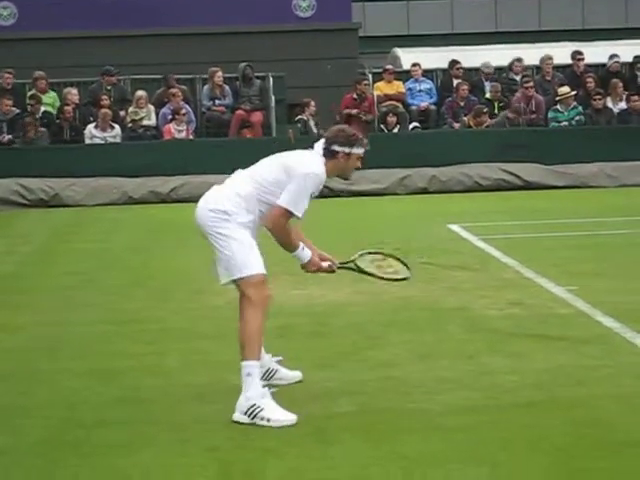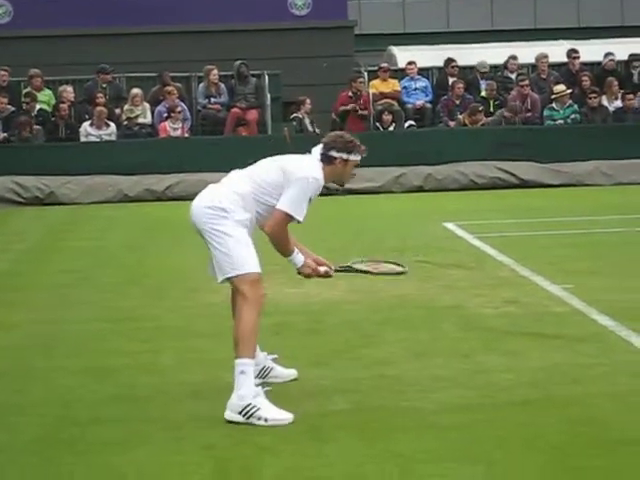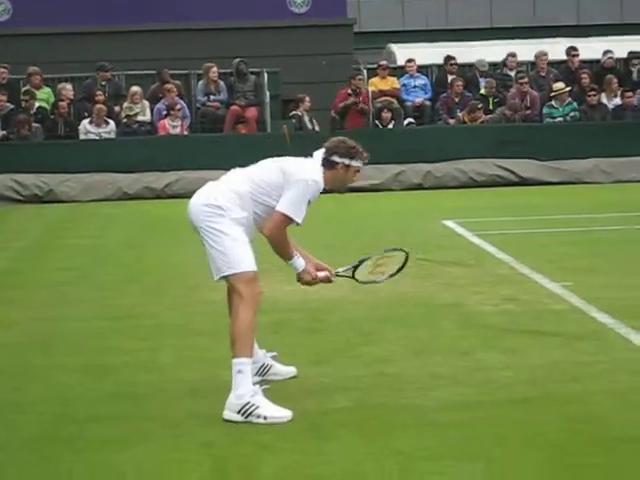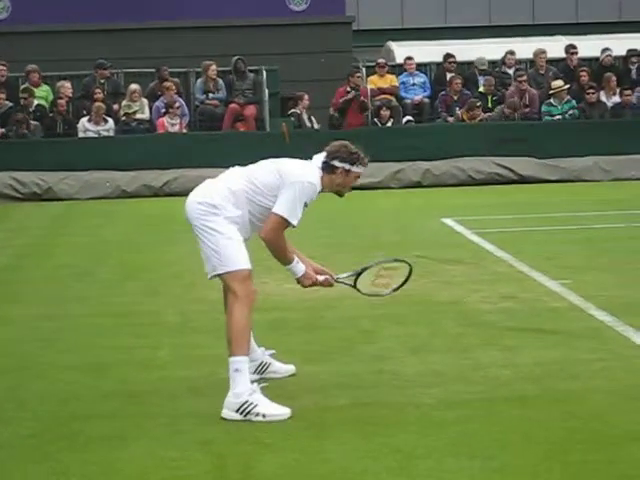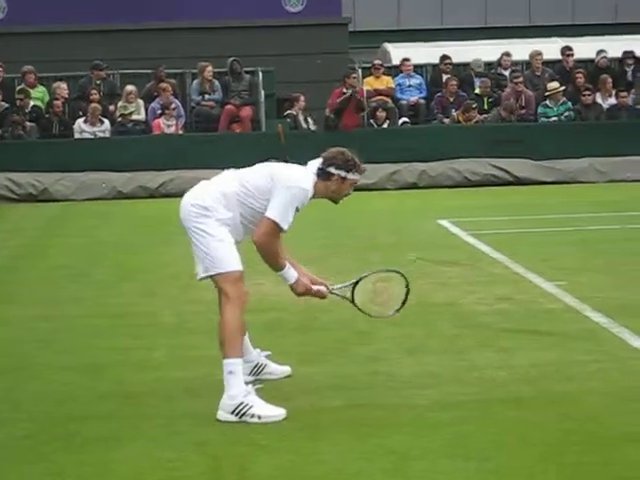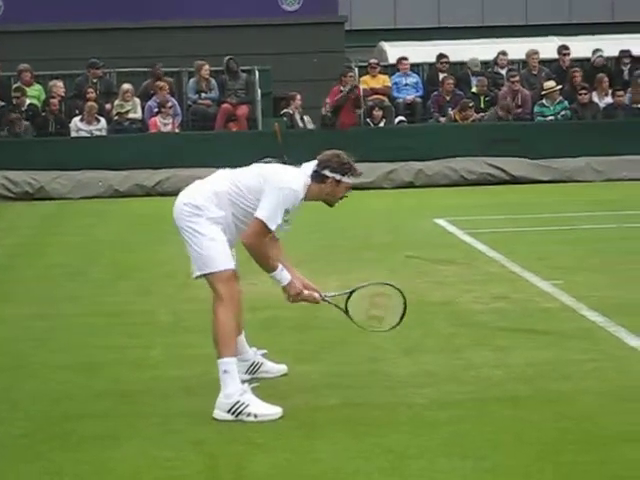
dt=0.1s
person 1, frame 1
left shoulder: (307, 164)
right shoulder: (312, 172)
left elbow: (278, 216)
right elbow: (275, 223)
left wrist: (313, 251)
right wrist: (304, 256)
left hip: (220, 207)
right hip: (226, 214)
left knee: (253, 289)
right knee: (257, 295)
left ankle: (259, 364)
right ankle: (252, 399)
person 1, frame 2
left shoulder: (302, 168)
right shoulder: (310, 177)
left elbow: (270, 223)
right elbow: (273, 228)
left wrist: (307, 255)
right wrist: (298, 261)
left hip: (211, 205)
right hip: (220, 212)
left knee: (243, 286)
right knee: (251, 294)
left ankle: (254, 363)
right ankle: (244, 398)
person 1, frame 3
left shoulder: (302, 171)
right shoulder: (310, 179)
left elbow: (270, 225)
right elbow: (273, 231)
left wrist: (308, 260)
right wrist: (299, 266)
left hip: (210, 203)
right hip: (218, 210)
left knee: (241, 285)
right knee: (248, 292)
left ankle: (253, 361)
right ankle: (242, 397)
person 1, frame 4
left shoulder: (302, 176)
right shoulder: (307, 181)
left elbow: (272, 231)
right elbow: (269, 234)
left wrist: (307, 264)
right wrist: (298, 270)
left hip: (209, 204)
right hip: (213, 209)
left knee: (237, 285)
right knee: (242, 291)
left ankle: (252, 359)
right ankle: (240, 395)
person 1, frame 5
left shoulder: (297, 181)
right shoulder: (299, 186)
left elbow: (269, 236)
right elbow: (262, 239)
left wrist: (301, 273)
right wrist: (291, 277)
left hip: (205, 207)
right hip: (206, 211)
left knee: (231, 286)
right knee: (234, 293)
left ankle: (247, 360)
right ankle: (235, 397)
person 1, frame 6
left shoulder: (297, 190)
right shoulder: (290, 187)
left elbow: (269, 241)
right elbow: (252, 240)
left wrist: (298, 279)
right wrist: (285, 279)
left hip: (206, 210)
right hip: (199, 210)
left knee: (228, 285)
right knee: (227, 292)
left ankle: (244, 359)
right ankle: (231, 397)
